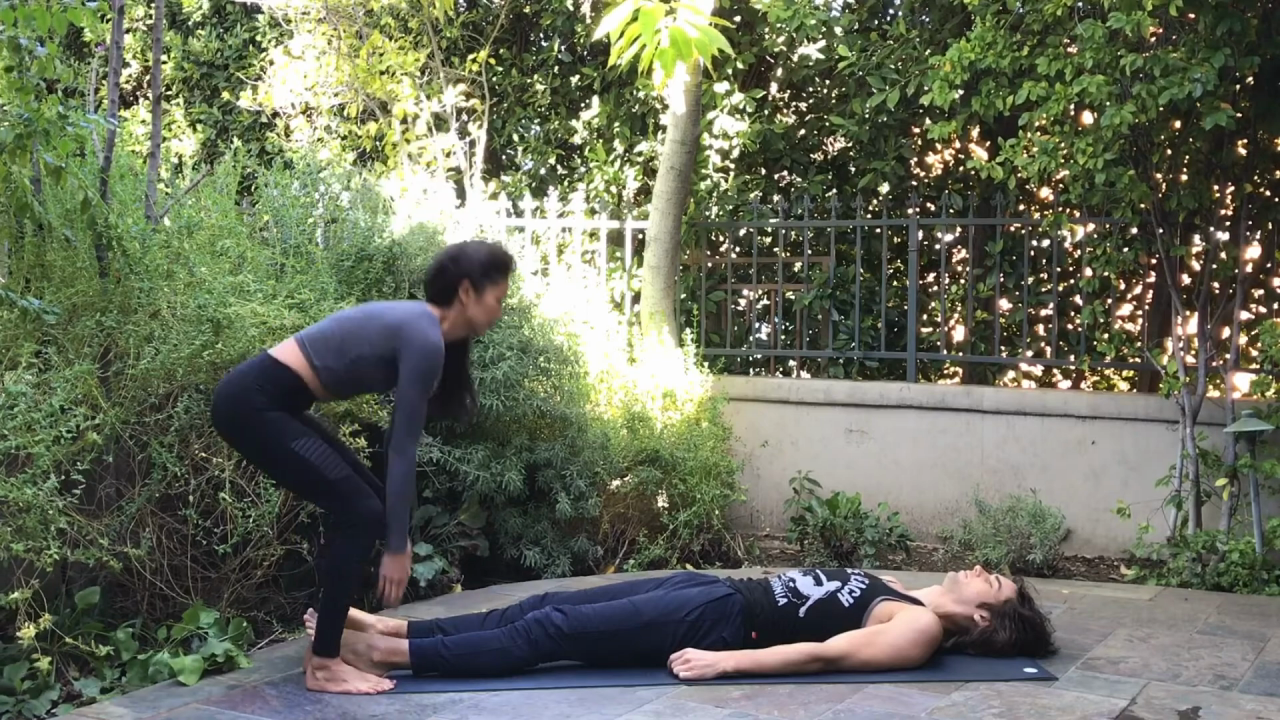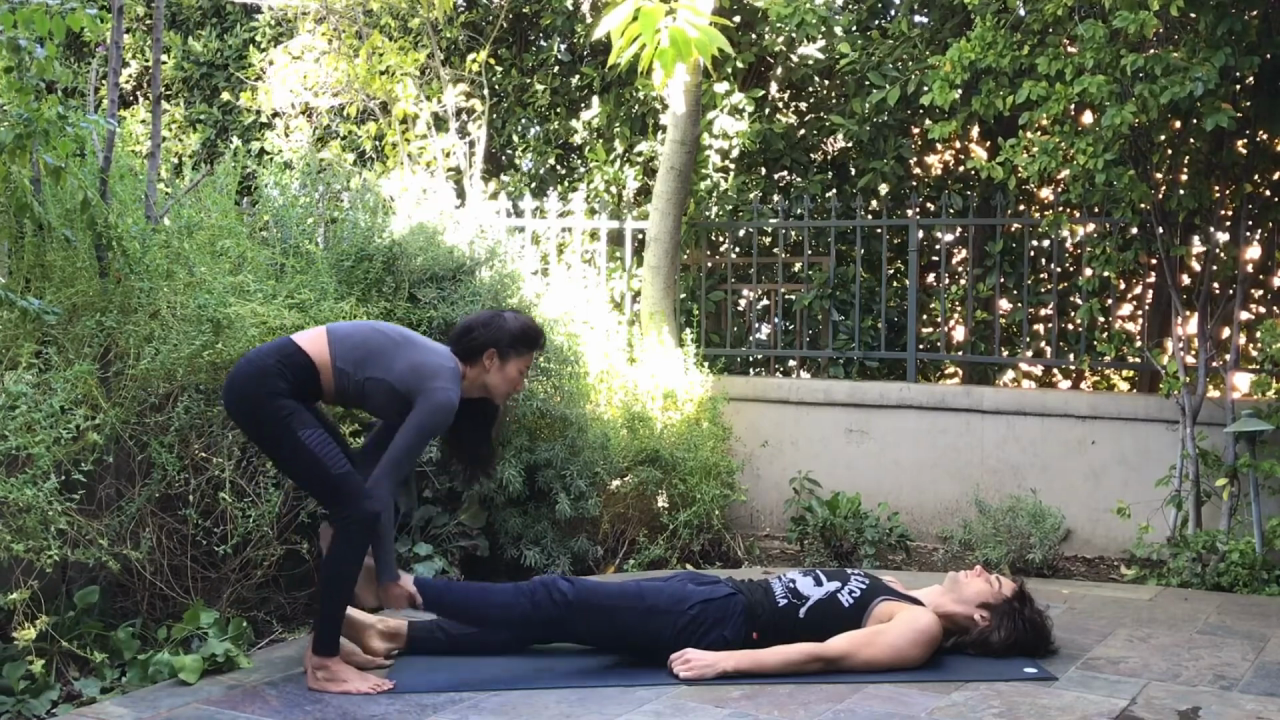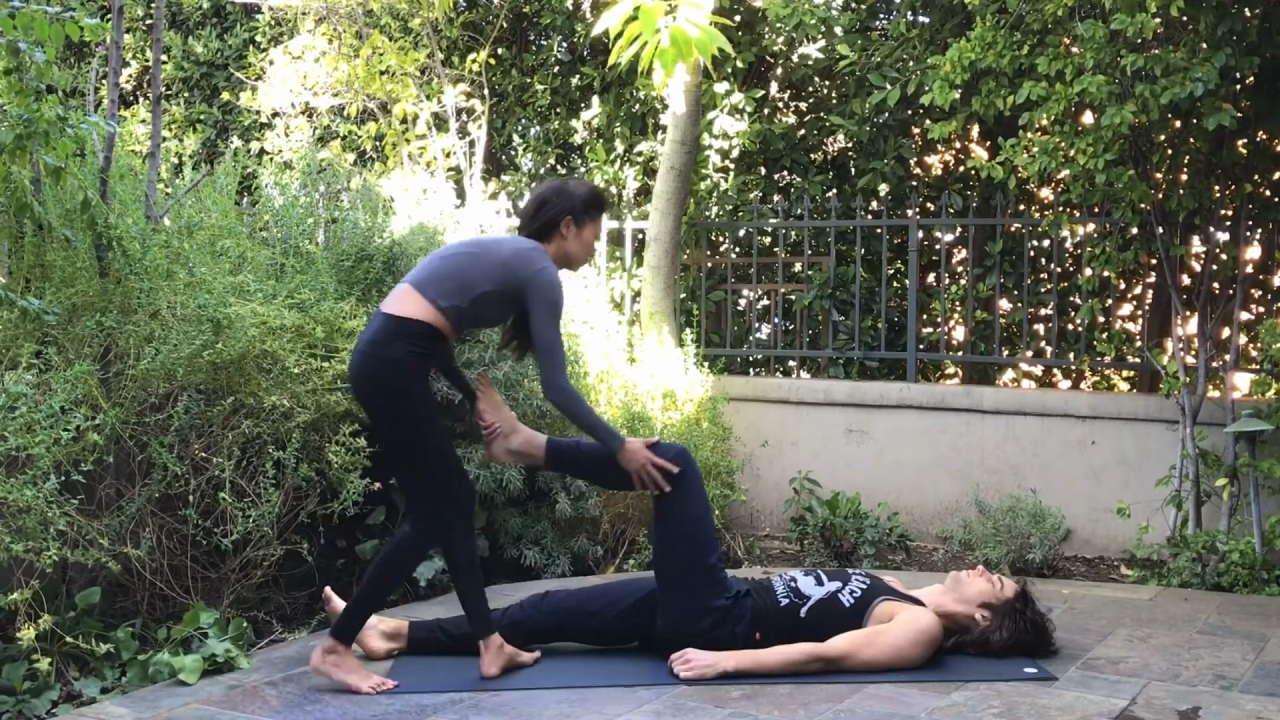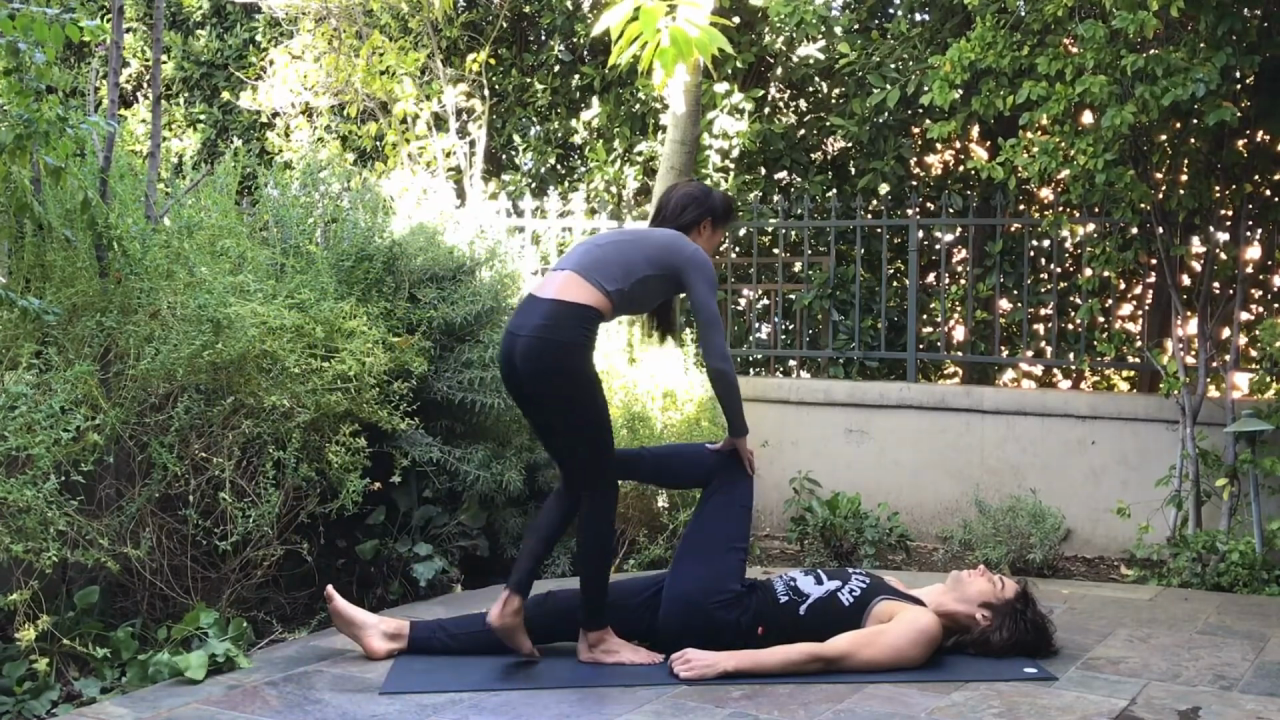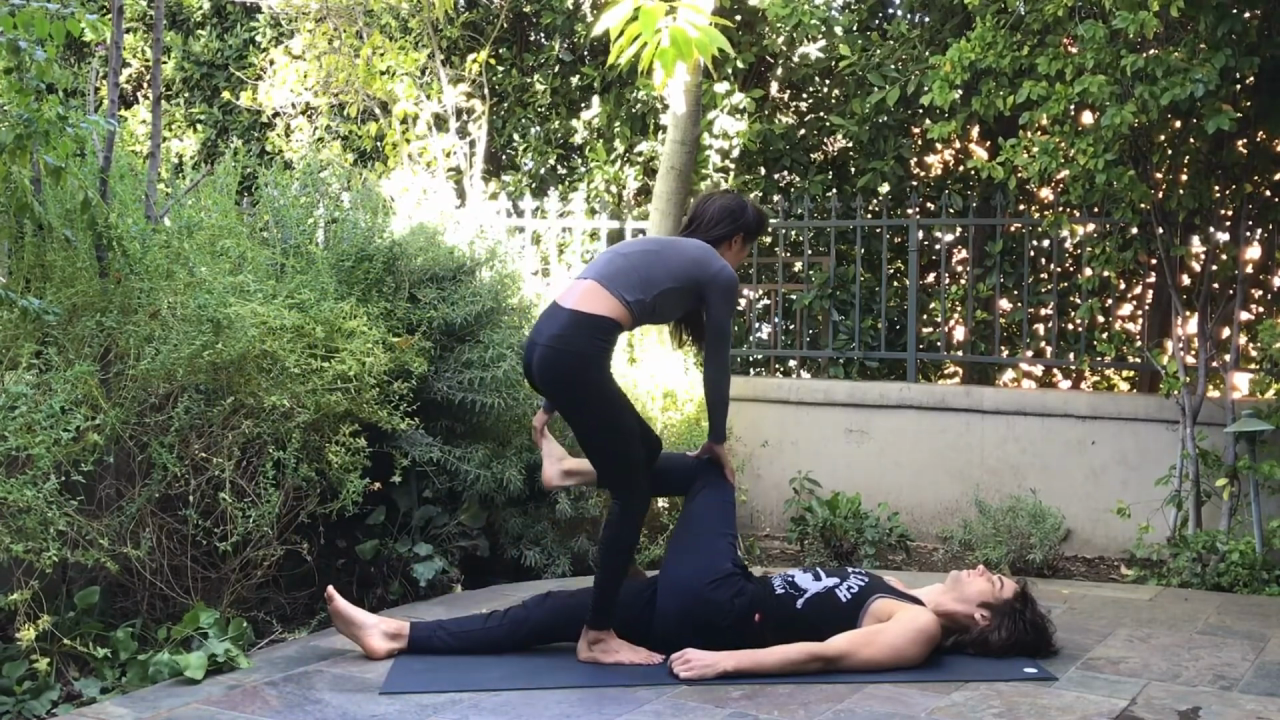
dt=1s
person 1, frame 1
left shoulder: (920, 629)
right shoulder: (901, 594)
left elbow: (826, 655)
left wrist: (725, 661)
left hip: (725, 618)
right hip: (723, 594)
left knee: (552, 630)
right knee: (551, 603)
left ankle: (388, 652)
right ankle: (388, 625)
person 1, frame 2
left shoulder: (920, 631)
right shoulder: (902, 596)
left elbow: (828, 653)
left wrist: (725, 662)
left hip: (719, 623)
right hip: (721, 593)
left knee: (556, 599)
right knee: (549, 616)
left ankle: (404, 590)
right ankle: (398, 634)
person 1, frame 3
left shoulder: (919, 632)
right shoulder: (901, 594)
left elbow: (823, 655)
left wrist: (723, 663)
left hip: (715, 625)
right hip: (717, 610)
left knee: (675, 463)
right knee: (552, 611)
left ankle: (530, 447)
right ankle: (394, 633)
person 1, frame 4
left shoulder: (920, 630)
right shoulder: (900, 593)
left elbow: (825, 654)
left wrist: (722, 663)
left hip: (715, 619)
right hip: (706, 607)
left knee: (730, 465)
right knee: (559, 606)
right ankle: (397, 633)
person 1, frame 5
left shoulder: (918, 630)
right shoulder: (899, 595)
left elbow: (825, 654)
left wrist: (724, 663)
left hip: (715, 610)
right hip: (707, 604)
left knee: (710, 468)
right knee: (558, 612)
left ankle: (580, 471)
right ankle: (396, 634)
person 2, frame 1
left shoulder: (420, 328)
right shoulder: (424, 339)
left elbow: (400, 444)
right elbow: (403, 448)
left wrist: (395, 537)
right wrist: (397, 546)
left hip: (267, 399)
right hip: (250, 403)
left knee: (362, 502)
right knee: (360, 512)
left ankle: (329, 638)
right ankle: (323, 664)
person 2, frame 2
left shoulder: (435, 372)
right shoulder: (442, 391)
left elbow: (372, 463)
right elbow: (383, 483)
left wrist: (372, 561)
right wrist: (388, 577)
left hip: (274, 383)
right hip: (265, 388)
left knee: (355, 504)
right knee: (359, 509)
left ankle: (325, 644)
right ankle: (324, 665)
person 2, frame 3
left shoulder: (507, 256)
right shoulder: (539, 271)
right elbow: (556, 387)
left wrist: (475, 399)
right wrist: (619, 447)
left hip: (380, 359)
right hip: (394, 367)
left knee: (452, 504)
right knee: (436, 513)
left ankle: (489, 644)
right ankle: (337, 647)
person 2, frame 4
left shoulder: (626, 240)
right shoulder: (690, 256)
right elbow: (717, 360)
right wrist: (738, 434)
left hip: (518, 338)
right hip: (556, 346)
left knee: (579, 482)
right knee: (598, 491)
left ankle: (511, 600)
right ankle: (595, 636)
person 2, frame 5
left shoulder: (654, 249)
right shoulder: (718, 273)
right elbow: (716, 366)
left wrist: (551, 400)
right wrist: (716, 440)
left hip: (545, 343)
right hip: (574, 354)
left knee: (643, 451)
right knee: (631, 488)
left ankle: (620, 567)
right ankle: (597, 635)
